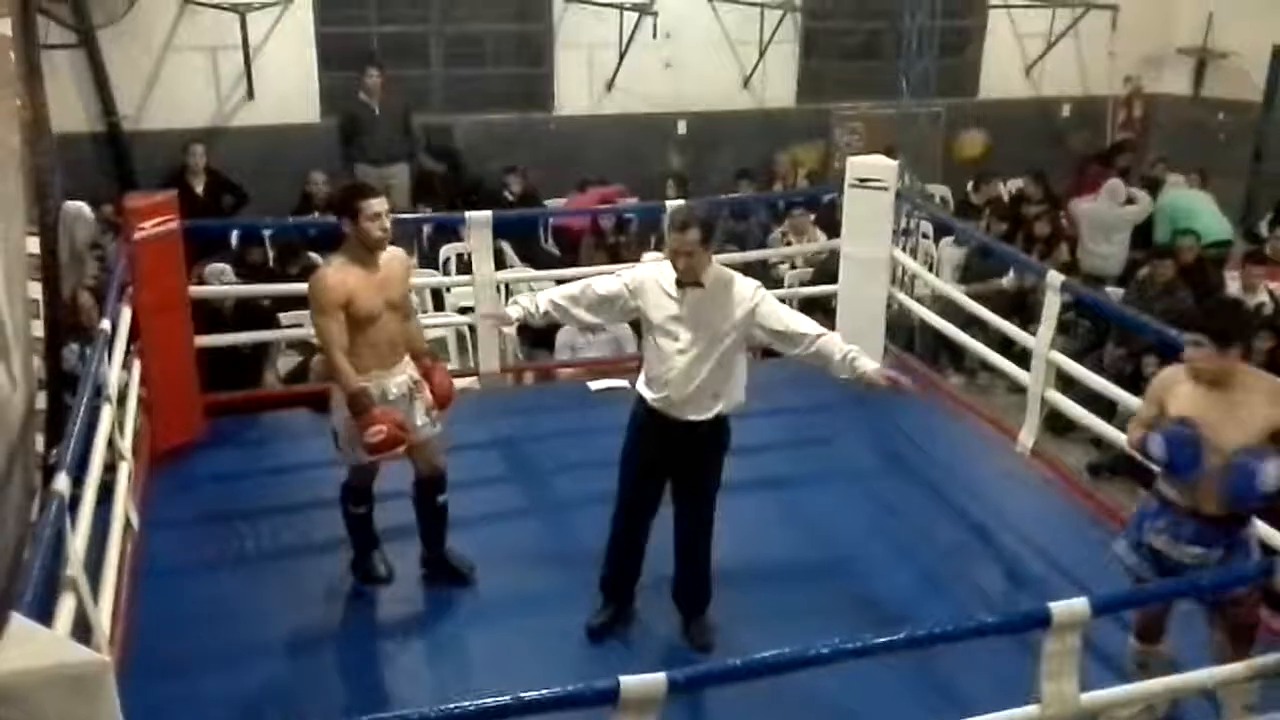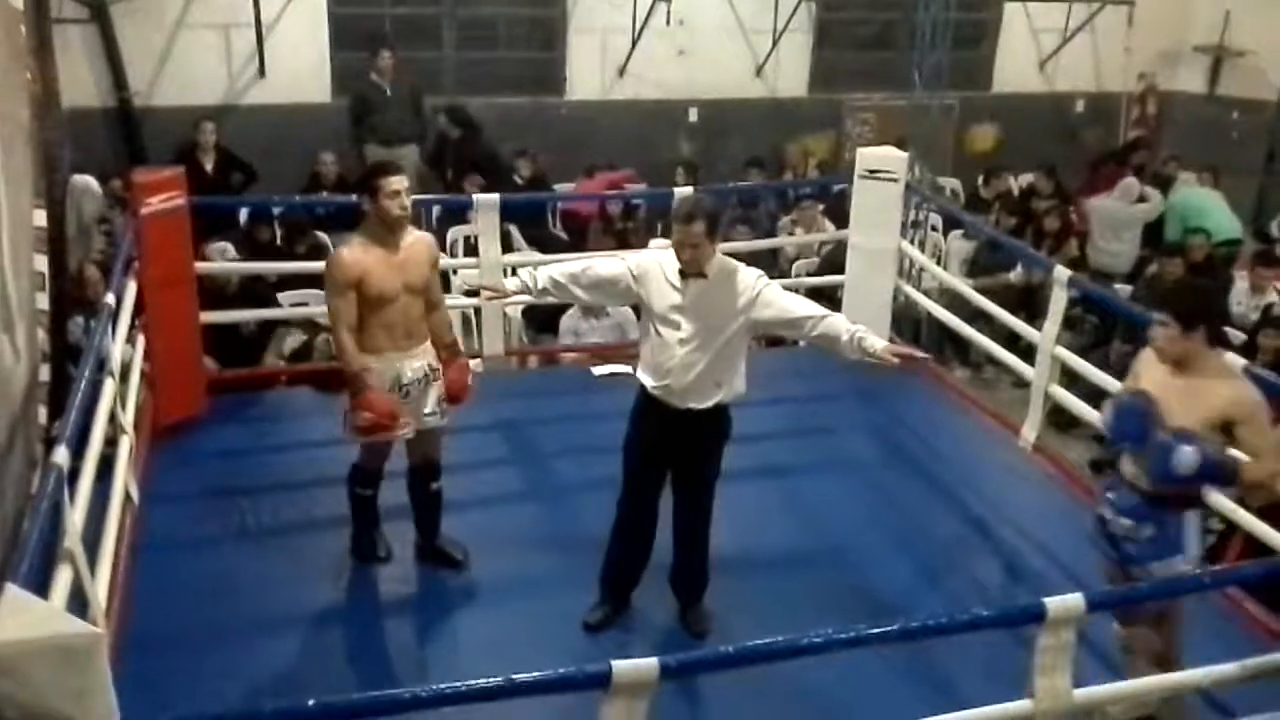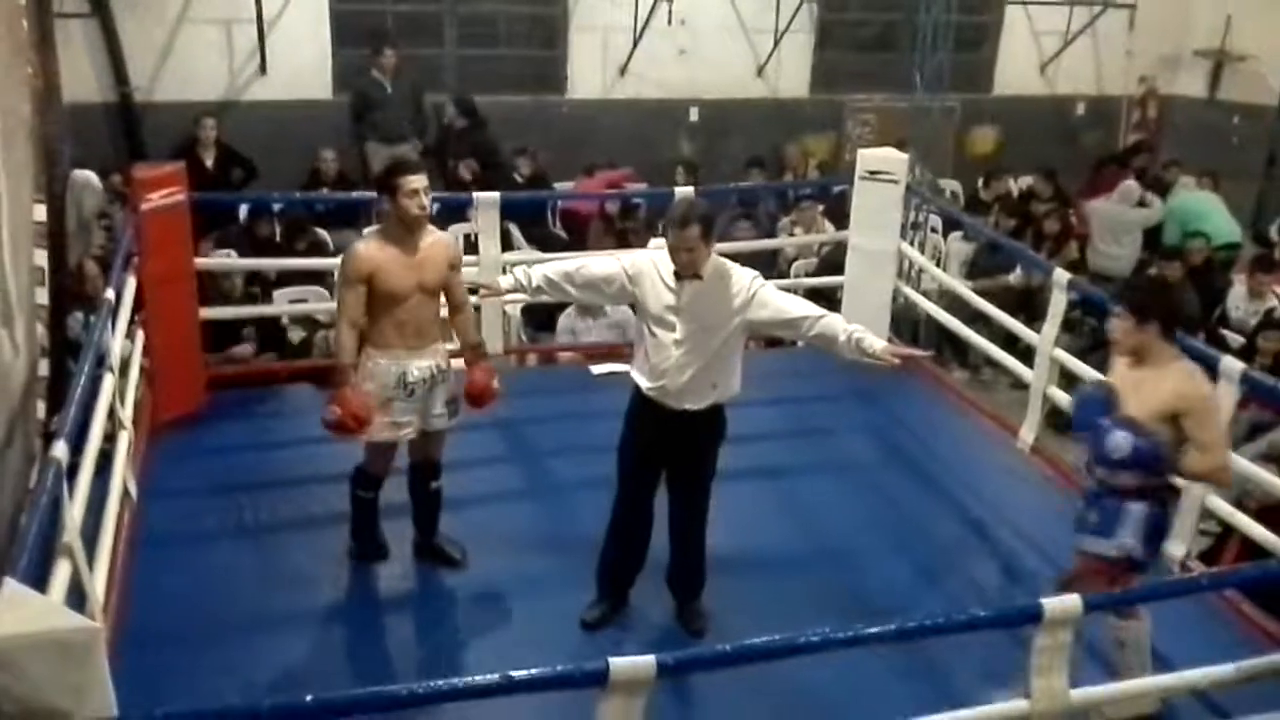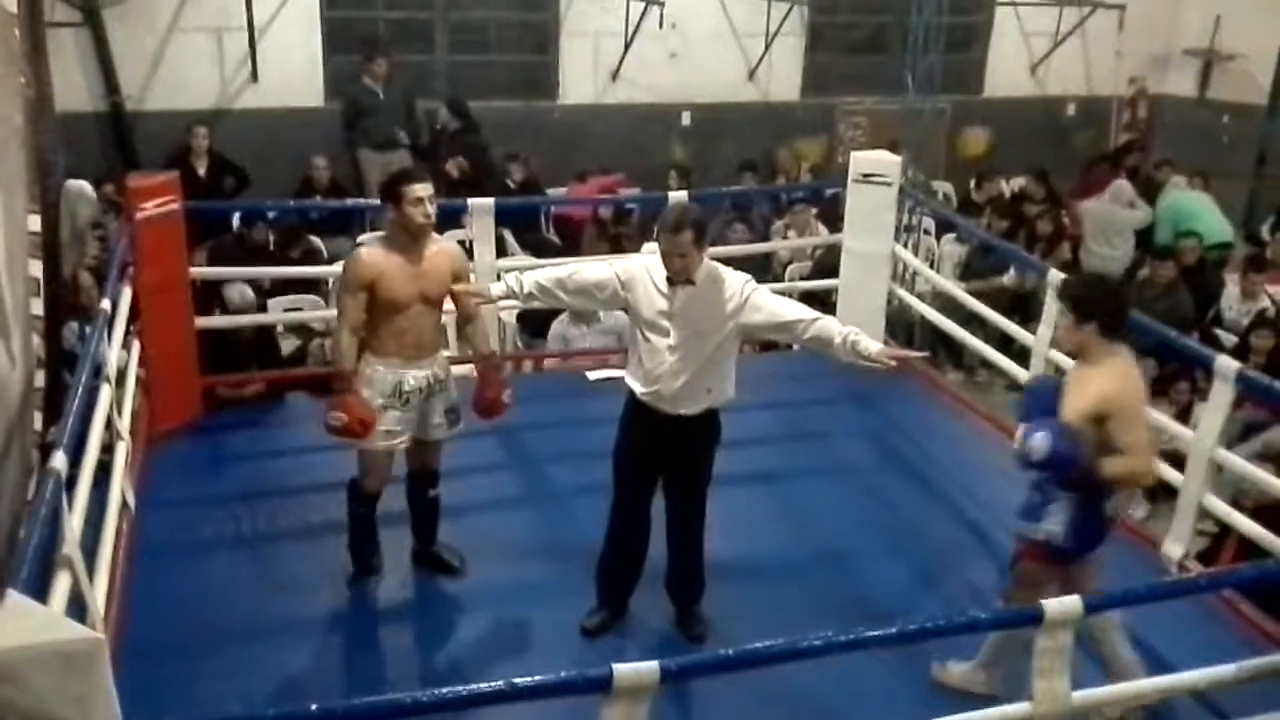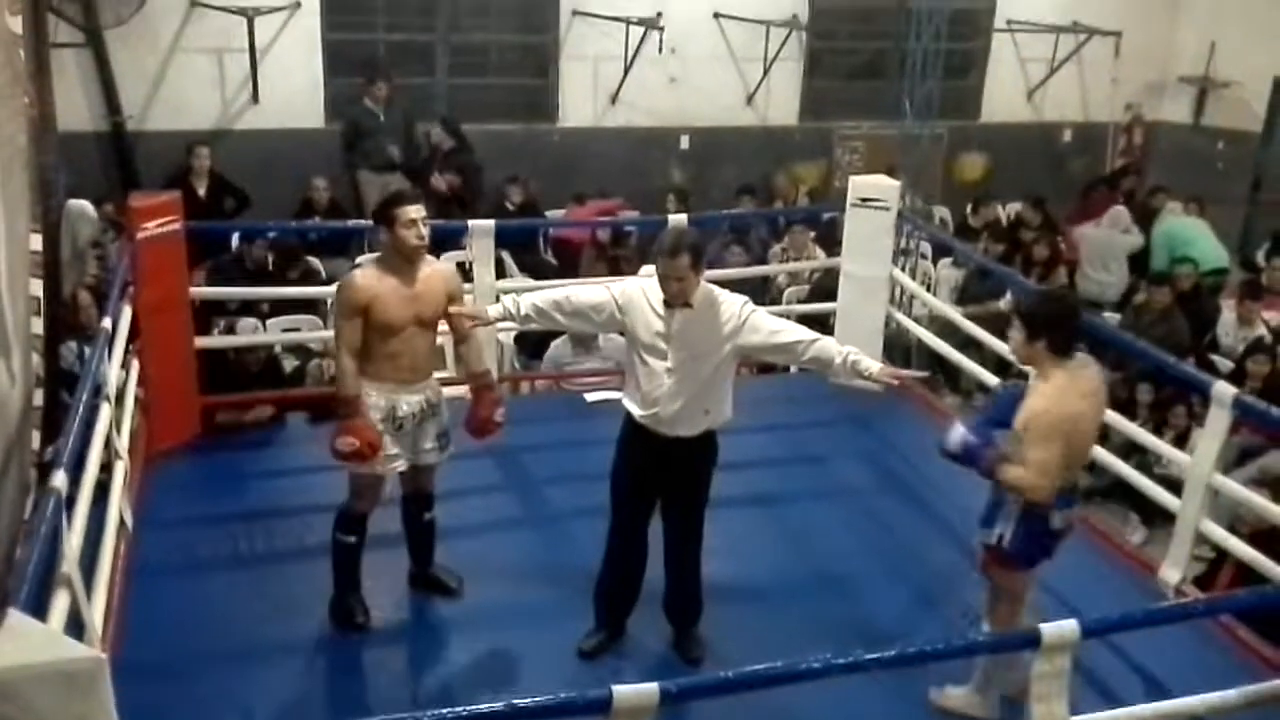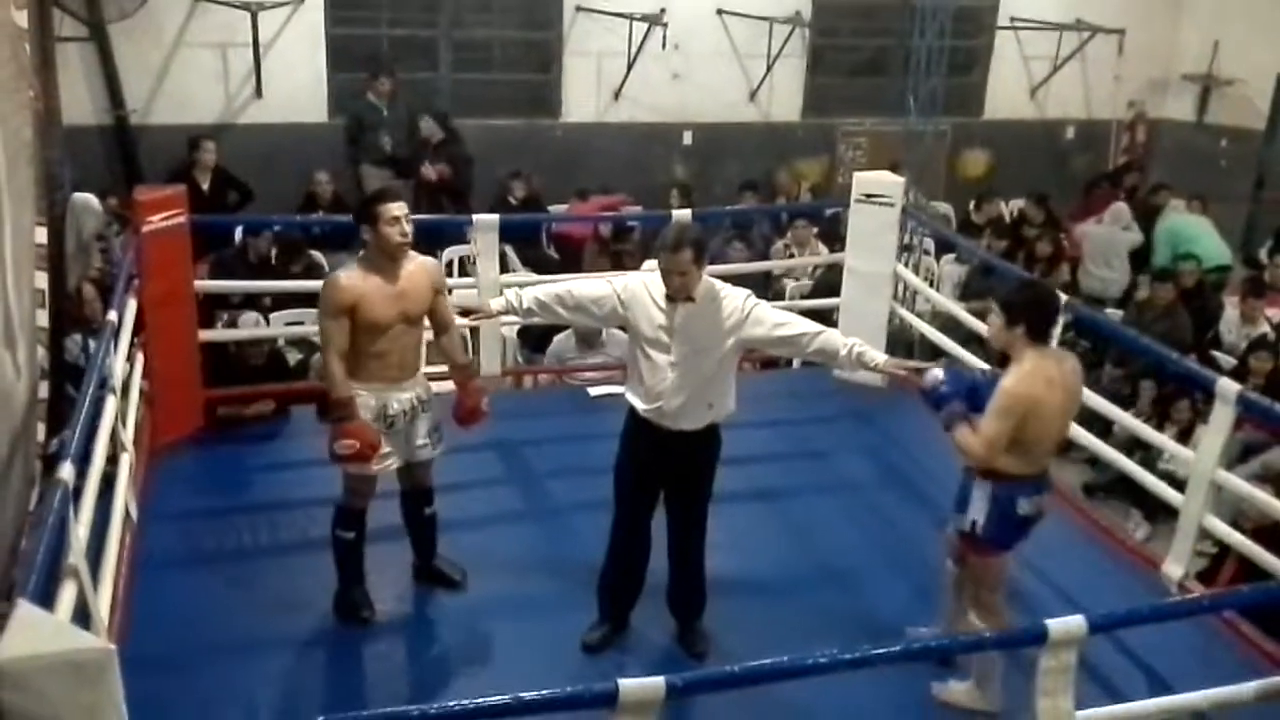
dt=0.2s
person 1, frame 1
left shoulder: (743, 295)
right shoulder: (645, 281)
left elbow: (801, 331)
right elbow: (584, 295)
left wrist: (864, 364)
right wrist: (522, 308)
left hip: (706, 428)
right hip: (651, 419)
left knee: (695, 525)
right knee: (629, 515)
left ankle: (693, 612)
right ankle: (616, 602)
person 1, frame 2
left shoulder: (746, 286)
right shoulder: (646, 268)
left elbow: (807, 316)
right elbow: (583, 275)
left wrist: (872, 344)
right wrist: (518, 283)
left hip: (706, 418)
right hip: (652, 408)
left knee: (694, 514)
right knee: (634, 506)
left ankle: (690, 599)
right ankle: (614, 594)
person 1, frame 3
left shoulder: (743, 286)
right shoulder: (640, 268)
left elbow: (803, 316)
right elbow: (578, 274)
left wrist: (871, 344)
right wrist: (509, 281)
left hip: (702, 418)
right hip: (647, 408)
left knee: (690, 513)
right knee: (629, 506)
left ankle: (688, 598)
right ankle: (611, 592)
person 1, frame 4
left shoulder: (735, 290)
right shoulder: (633, 274)
left elbow: (799, 319)
right elbow: (570, 280)
left wrist: (866, 346)
right wrist: (501, 288)
left hip: (697, 423)
right hip: (642, 414)
left knee: (687, 519)
right knee: (626, 512)
left ankle: (687, 603)
right ankle: (611, 599)
person 1, frame 5
left shoulder: (733, 313)
right shoulder: (631, 296)
left elbow: (797, 340)
right elbow: (567, 302)
left wrist: (867, 366)
right wrist: (498, 310)
left hip: (694, 445)
right hip: (639, 437)
left knee: (685, 540)
right knee: (625, 534)
left ankle: (685, 626)
right ankle: (609, 621)
person 1, frame 6
left shoulder: (736, 307)
right shoulder: (633, 291)
left elbow: (800, 332)
right elbow: (569, 296)
left wrist: (871, 357)
right wrist: (503, 303)
left hip: (698, 438)
right hip: (643, 430)
left knee: (688, 534)
right knee: (628, 528)
left ankle: (688, 620)
right ankle: (613, 615)
person 2, frame 1
right shoulder: (1170, 381)
right elbow: (1134, 429)
right wrist: (1157, 446)
left hip: (1223, 538)
right hip: (1159, 522)
left knee: (1235, 647)
right knee: (1146, 626)
person 2, frame 2
left shoulder: (1235, 397)
right shoulder: (1146, 360)
left wrist: (1213, 467)
right wrist: (1120, 419)
left hip: (1169, 521)
right hip: (1121, 501)
left knee: (1158, 636)
right knee: (1129, 612)
person 2, frame 3
left shoulder: (1189, 387)
right shoulder: (1123, 358)
left elbow: (1219, 467)
left wrist: (1152, 454)
right wrist: (1088, 412)
left hip: (1134, 514)
right hip: (1101, 496)
right knee: (1120, 606)
person 2, frame 4
left shoulder: (1119, 387)
right shoulder: (1104, 359)
left elbow: (1144, 470)
left wrist: (1080, 461)
right wrist: (1050, 403)
left hip: (1074, 504)
right hip: (1077, 497)
left knee: (1021, 592)
right knee: (1082, 590)
left ankle: (985, 673)
right ankle: (1131, 680)
person 2, frame 5
left shoulder: (1050, 404)
right shoulder: (1087, 369)
left elbow: (1036, 486)
left wrist: (981, 456)
right wrist: (1018, 409)
left hip: (1028, 513)
right hip: (1061, 498)
left knee: (1004, 607)
right knee: (998, 584)
right ankle: (1013, 670)
person 2, frame 6
left shoulder: (1018, 385)
right shoulder: (1067, 365)
left elbow: (978, 452)
left wrist: (950, 407)
right wrist: (983, 397)
left hip: (998, 493)
right hip: (1031, 484)
left knee: (986, 595)
right knee: (960, 561)
left ankle: (984, 691)
right ankle: (951, 637)
person 3, frame 1
left shoulder: (398, 259)
right shoulder: (330, 282)
right elbow: (334, 353)
left wrist: (428, 364)
right wrist: (364, 406)
left hip: (405, 378)
right hip: (363, 388)
left knee: (432, 468)
right knee: (362, 477)
left ankle: (435, 555)
right ankle: (366, 553)
person 3, frame 2
left shoulder: (425, 244)
right shoulder: (348, 261)
right elbow: (344, 330)
left wrist: (452, 357)
right wrist: (362, 384)
left hip: (424, 363)
right hip: (377, 369)
left knee: (427, 460)
right knee: (373, 459)
left ankle: (429, 539)
right ankle: (365, 532)
person 3, frame 3
left shoulder: (445, 246)
right shoulder: (363, 256)
left elbow: (459, 307)
right elbow: (348, 323)
left wrist: (476, 359)
right wrist: (345, 380)
left hip: (433, 362)
right hip: (386, 368)
left knee: (429, 459)
right knee: (378, 463)
left ankle: (427, 536)
right ankle: (365, 530)
person 3, frame 4
left shoulder: (451, 255)
right shoulder: (365, 262)
left elbow: (469, 317)
right elbow: (348, 329)
left wrist: (488, 369)
right wrist: (346, 387)
left hip: (433, 372)
right hip: (383, 376)
left knee: (427, 467)
right knee: (373, 477)
left ankle: (425, 545)
right ankle: (364, 543)
person 3, frame 5
left shoulder: (445, 277)
right shoulder: (359, 285)
left elbow: (464, 338)
right elbow: (345, 354)
left wrist: (483, 388)
right wrist: (350, 412)
left hip: (425, 396)
right hip: (377, 400)
left knee: (421, 490)
right knee: (362, 501)
left ankle: (422, 568)
right ankle: (345, 591)
person 3, frame 6
left shoulder: (428, 271)
right shoulder: (343, 286)
left elbow: (445, 329)
right elbow: (333, 356)
left wrist: (466, 378)
right wrist: (345, 414)
left hip: (414, 392)
right hip: (366, 399)
left knee: (420, 485)
right knee: (357, 498)
left ankle: (427, 561)
right ankle: (349, 587)
